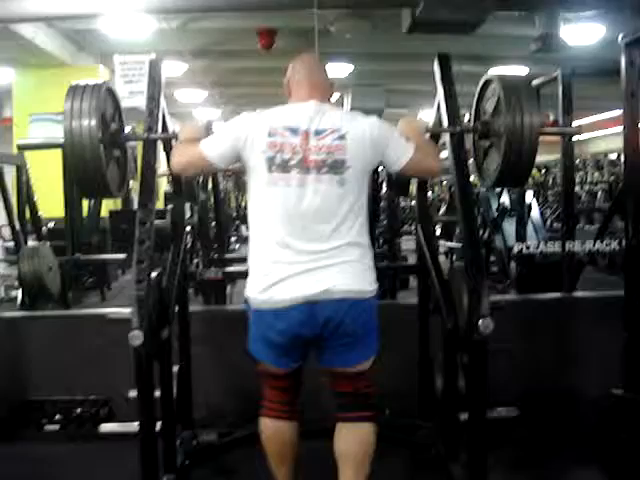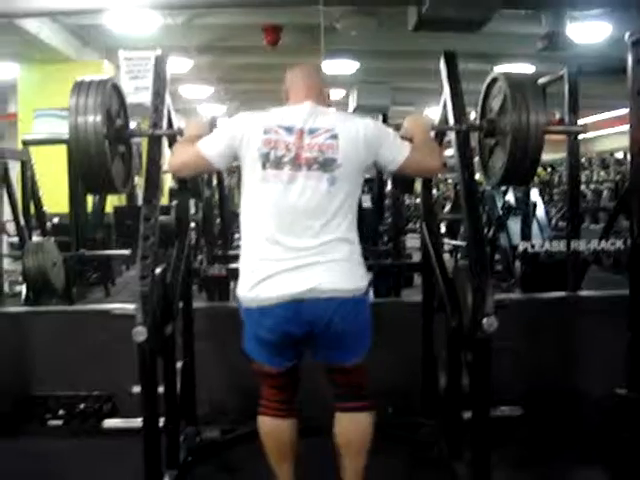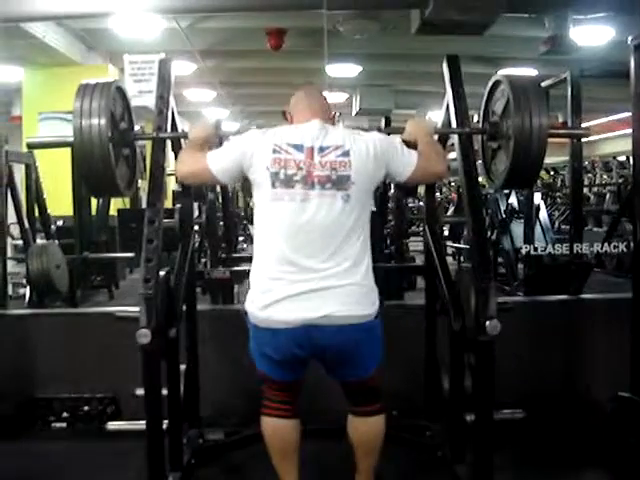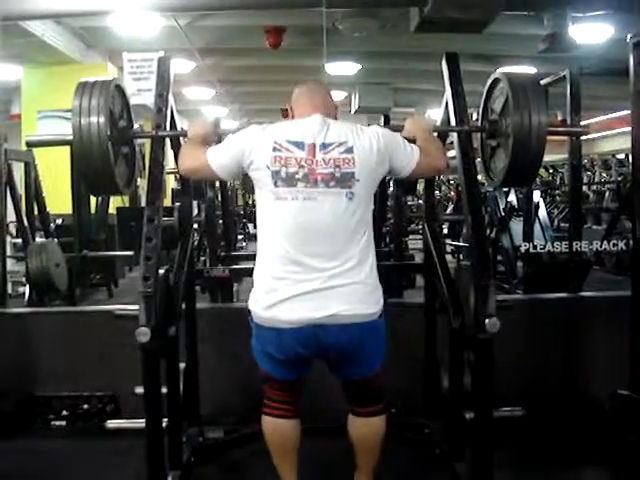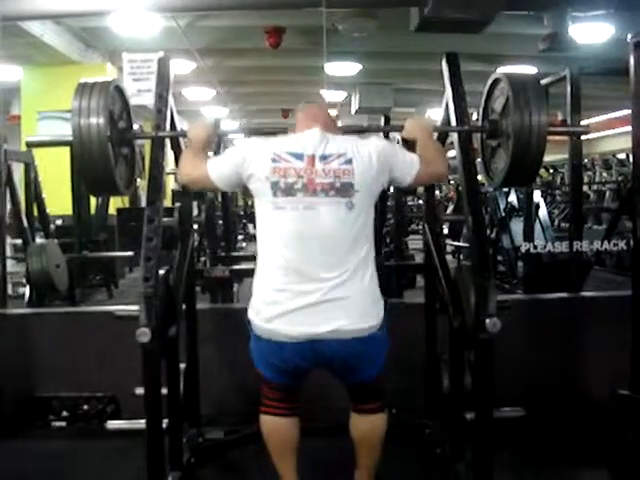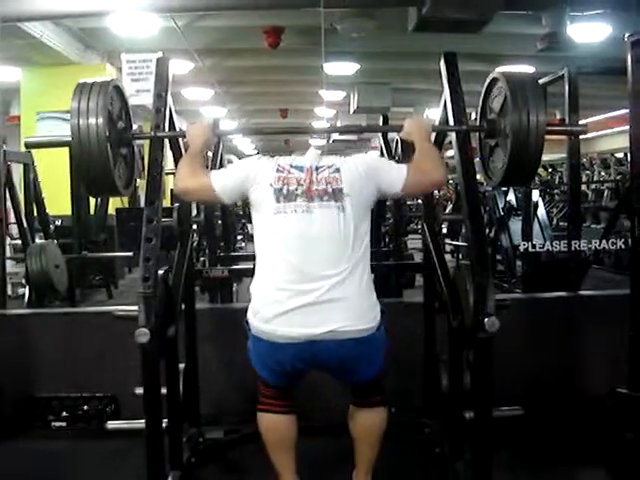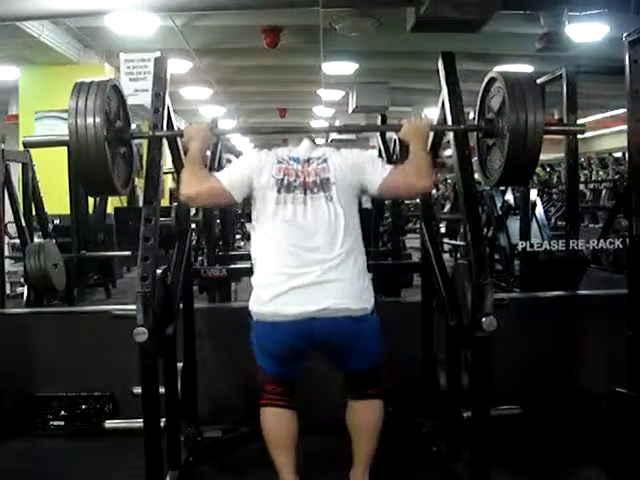
dt=0.3s
person 1, frame 1
left shoulder: (252, 125)
right shoulder: (365, 128)
left elbow: (180, 164)
right elbow: (430, 165)
left wrist: (188, 136)
right wrist: (415, 133)
left hip: (276, 296)
right hip: (348, 293)
left knee: (278, 397)
right knee: (354, 401)
person 1, frame 2
left shoulder: (248, 126)
right shoulder: (360, 129)
left elbow: (179, 163)
right elbow: (431, 163)
left wrist: (192, 134)
right wrist: (419, 131)
left hip: (267, 294)
right hip: (339, 292)
left knee: (276, 395)
right knee: (351, 392)
person 1, frame 3
left shoulder: (256, 144)
right shoulder: (370, 145)
left elbow: (187, 170)
right elbow: (436, 168)
left wrist: (197, 139)
right wrist: (423, 135)
left hip: (275, 313)
right hip: (350, 313)
left knee: (278, 398)
right knee: (365, 399)
person 1, frame 4
left shoulder: (257, 140)
right shoulder: (372, 140)
left elbow: (189, 165)
right elbow: (436, 163)
left wrist: (197, 135)
right wrist: (422, 131)
left hip: (278, 313)
right hip: (355, 313)
left knee: (279, 399)
right knee: (366, 399)
person 1, frame 5
left shoulder: (257, 152)
right shoulder: (370, 152)
left elbow: (189, 174)
right elbow: (437, 169)
left wrist: (198, 140)
right wrist: (422, 134)
left hip: (278, 323)
right hip: (355, 324)
left knee: (277, 400)
right knee: (368, 400)
person 1, frame 6
left shoulder: (259, 170)
right shoulder: (361, 168)
left elbow: (186, 184)
right elbow: (434, 176)
left wrist: (197, 145)
right wrist: (420, 136)
left hip: (275, 328)
right hip: (352, 328)
left knee: (274, 397)
right knee: (368, 395)
person 1, frame 7
left shoulder: (259, 161)
right shoulder: (350, 159)
left elbow: (193, 192)
right elbow: (419, 182)
left wrist: (196, 146)
right wrist: (417, 139)
left hip: (276, 311)
right hip: (346, 308)
left knee: (276, 391)
right knee: (365, 386)
